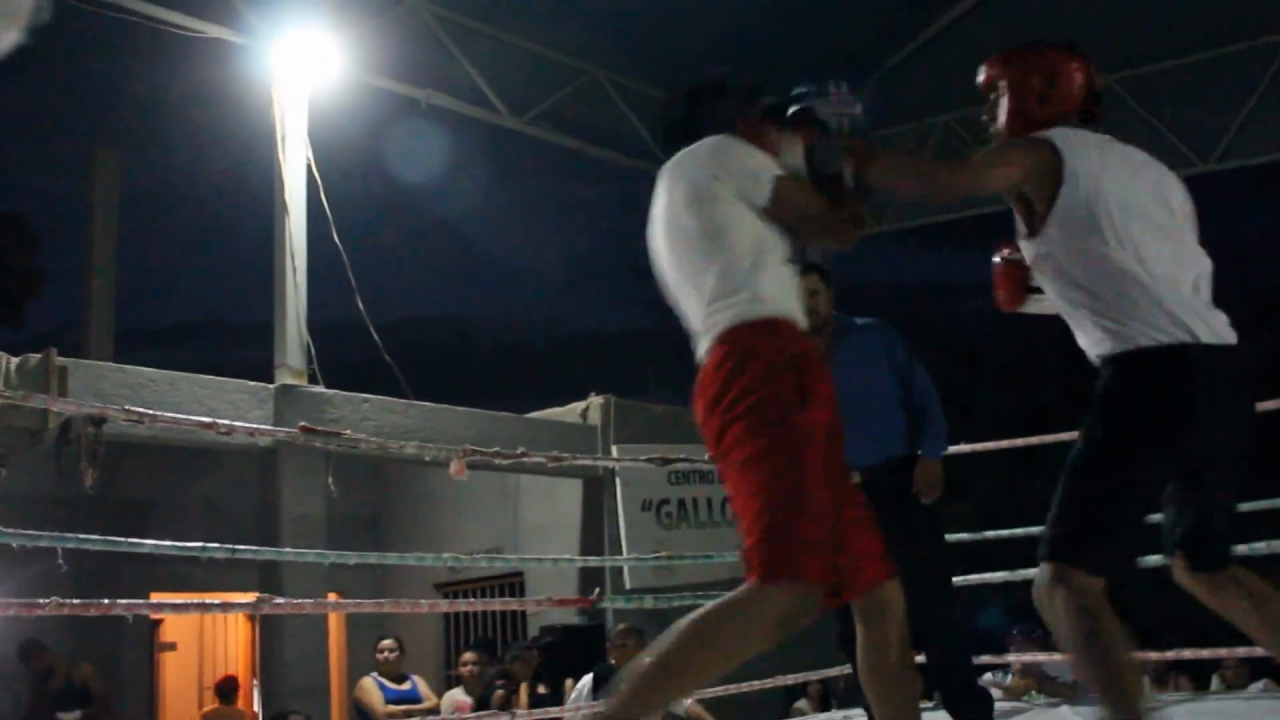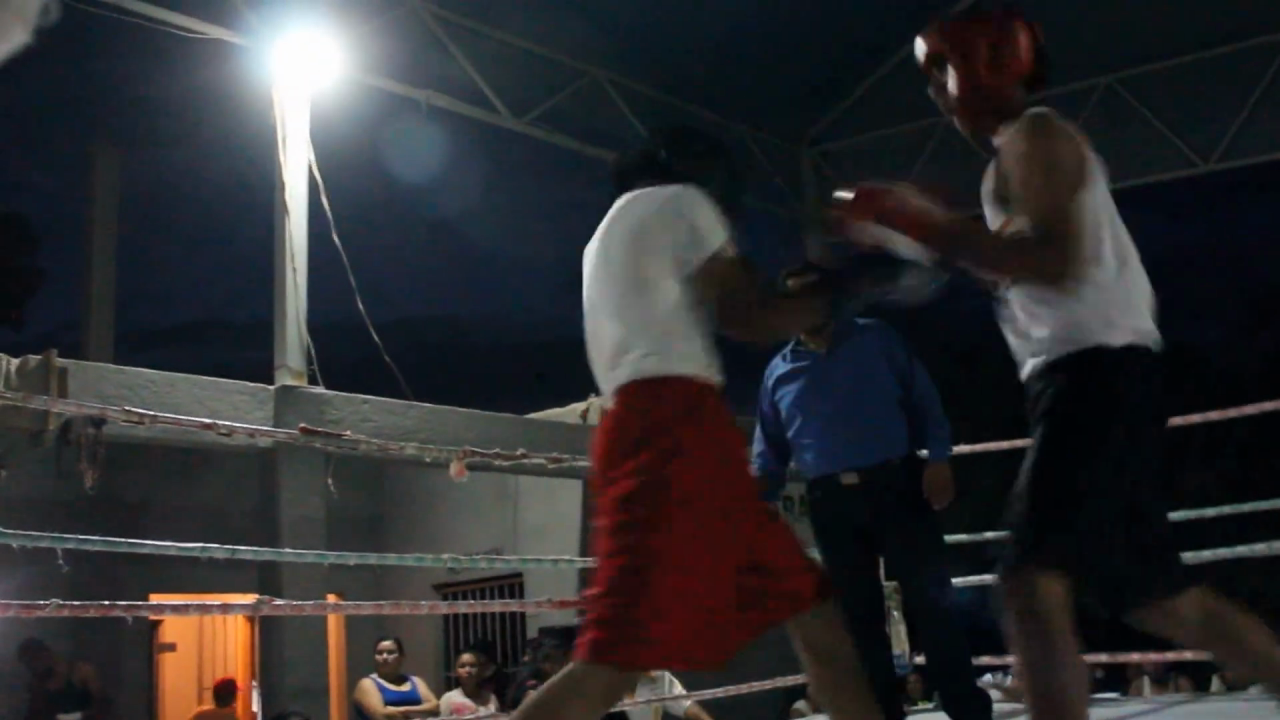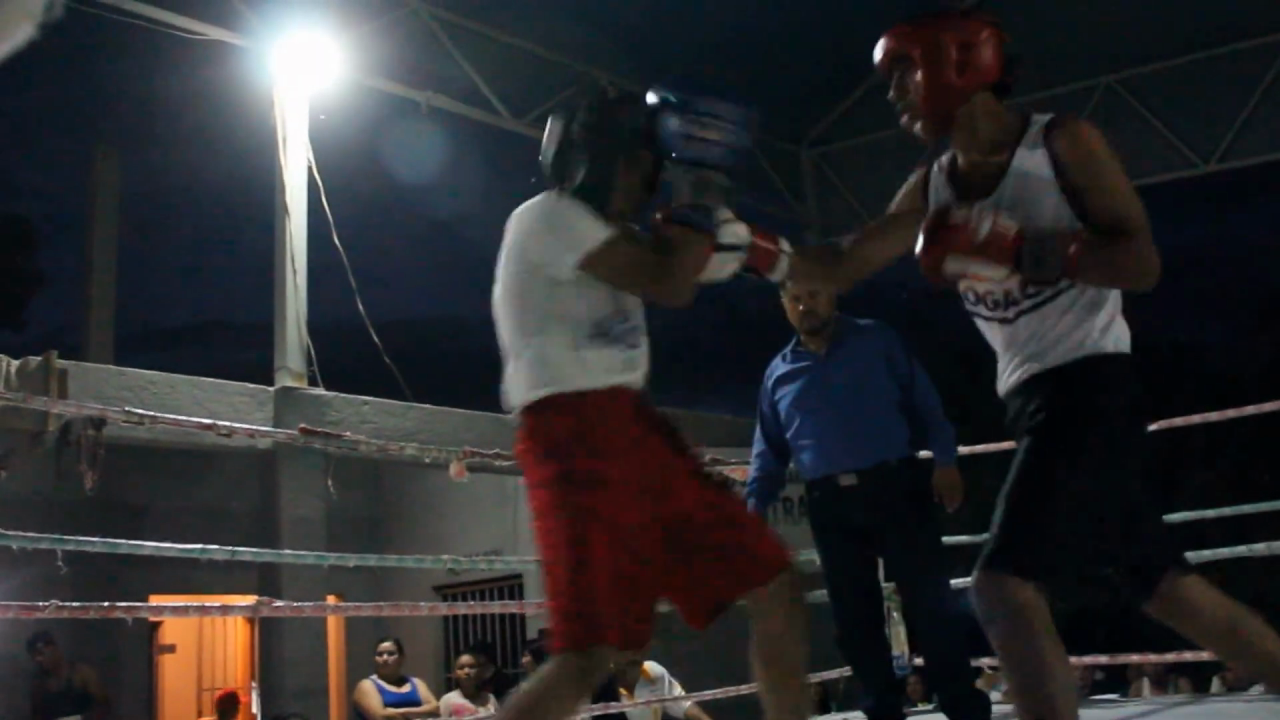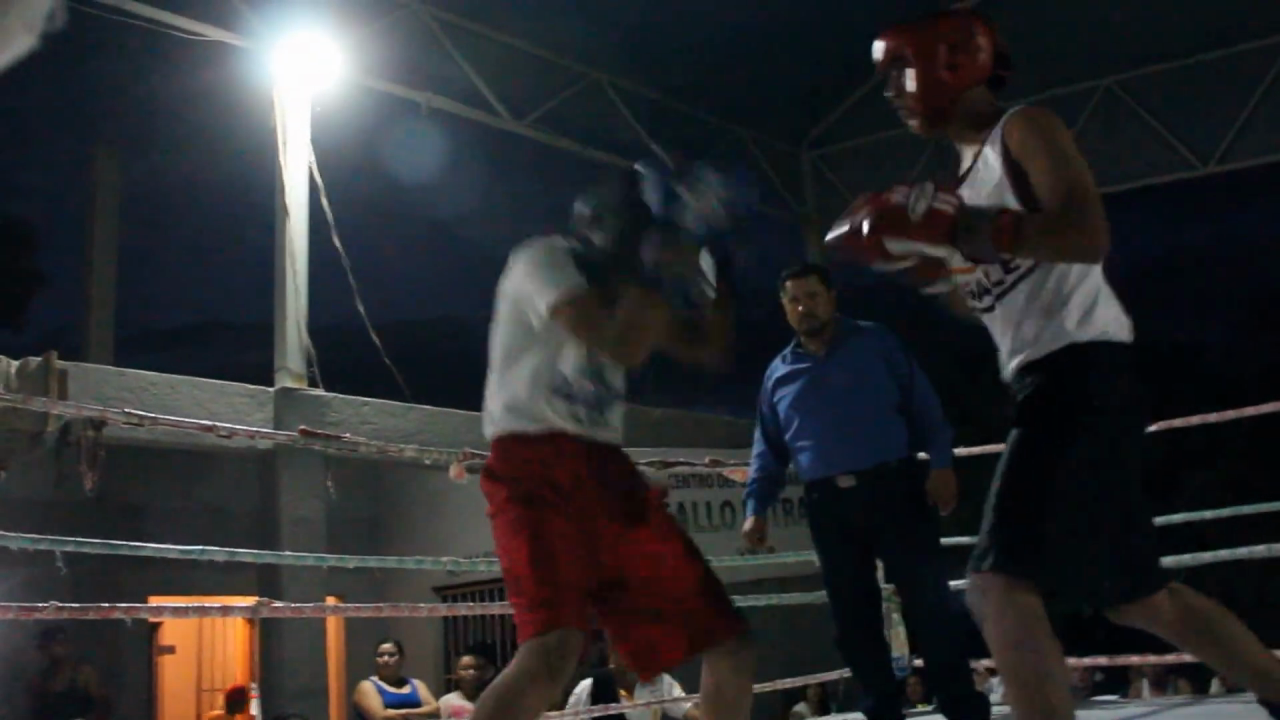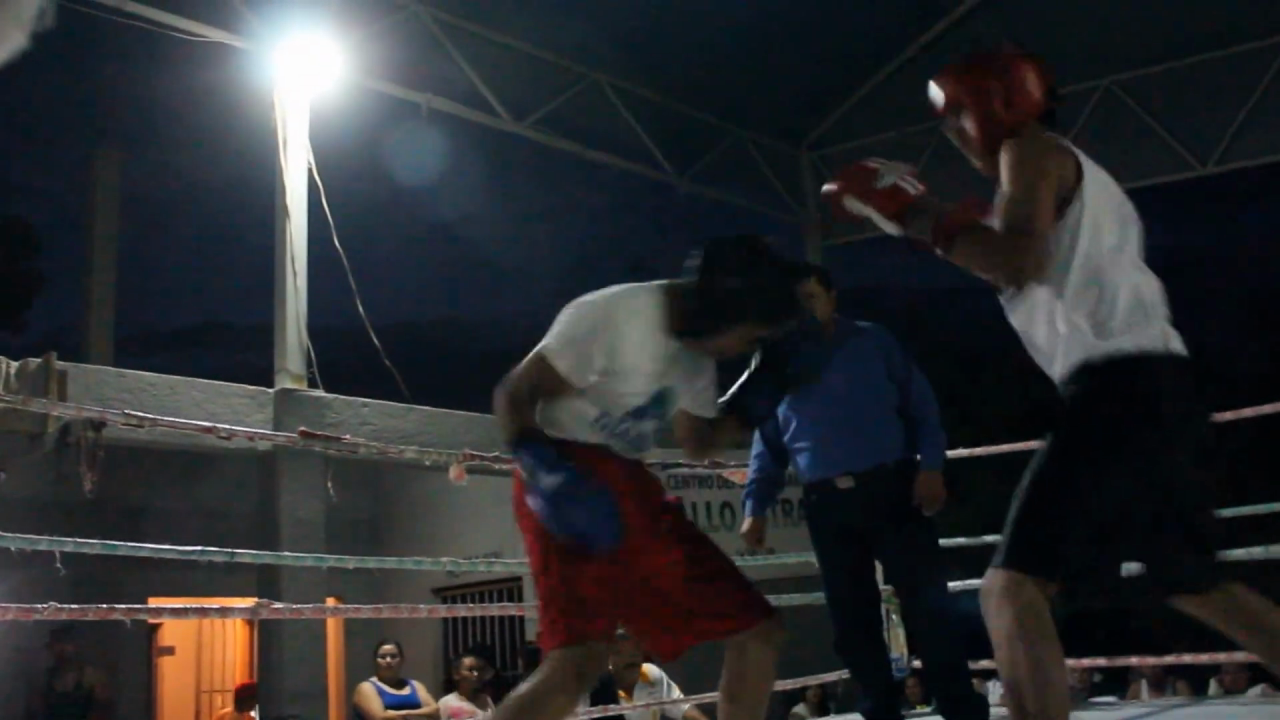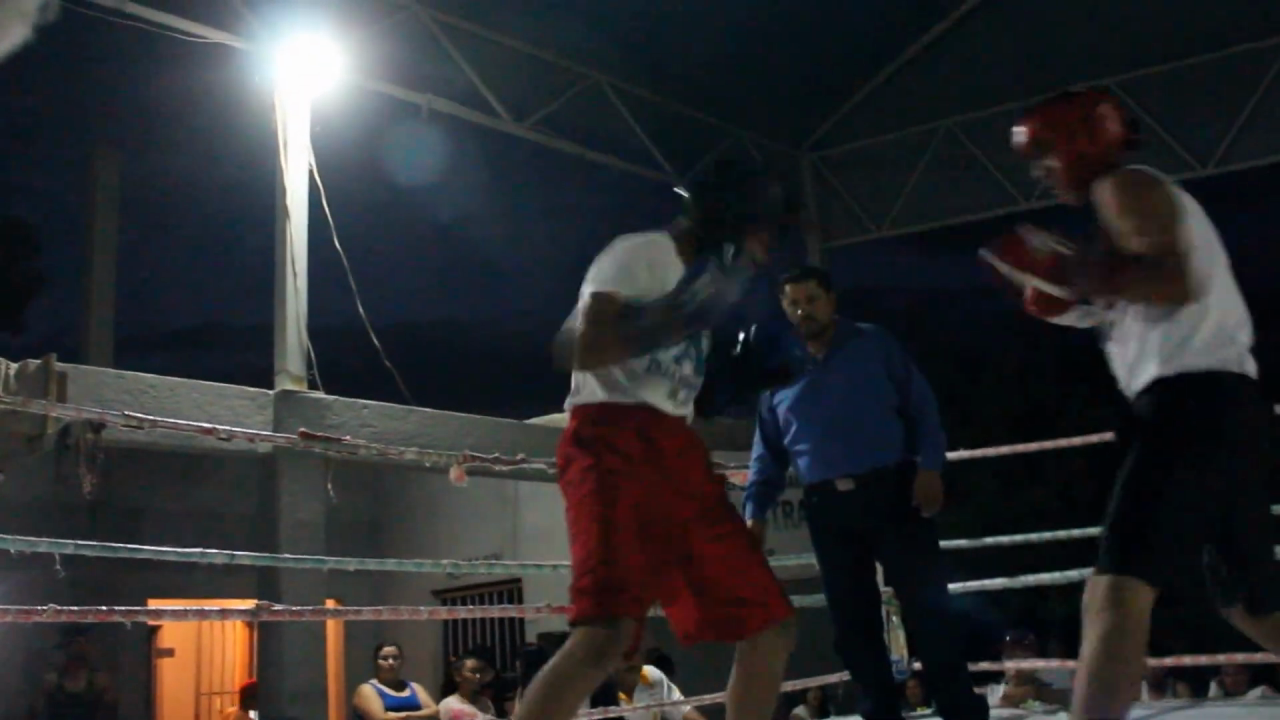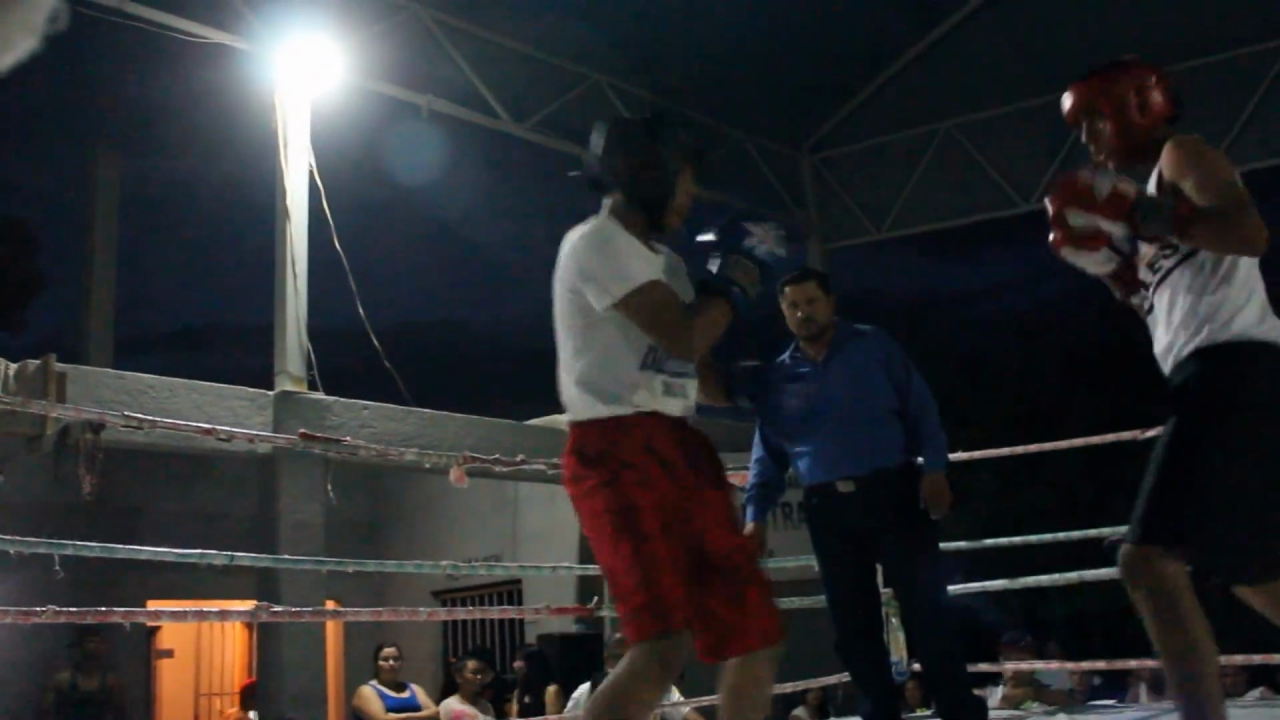
dt=0.2s
person 1, frame 1
left shoulder: (1036, 153)
right shoulder: (1154, 173)
left elbow: (933, 180)
left wrist: (850, 154)
right wrist: (1044, 282)
left hip: (1150, 382)
right hip: (1214, 377)
left knee: (1065, 585)
right knee: (1203, 568)
person 1, frame 2
left shoulder: (1040, 139)
right shoulder: (1021, 151)
left elbow: (1058, 263)
left wrist: (925, 231)
left hip: (1098, 381)
right hip: (1079, 391)
left knee: (1030, 586)
right knee: (1159, 604)
person 1, frame 3
left shoulder: (1064, 142)
right shoulder: (931, 185)
left elbow: (1140, 264)
right elbow: (844, 269)
left wrist: (1022, 254)
left hip: (1088, 388)
right hip: (1043, 399)
left knee: (1003, 590)
right knee: (1168, 590)
person 1, frame 4
left shoulder: (1026, 129)
right shoulder: (970, 168)
left elbow: (1083, 239)
right elbow: (978, 290)
left wrist: (946, 227)
right wrist: (907, 245)
left hip: (1077, 378)
right hip: (1077, 383)
left knee: (999, 586)
right knee: (1134, 596)
person 1, frame 5
left shoulder: (1031, 153)
right shoulder: (1091, 182)
left elbow: (1019, 266)
left wrist: (911, 212)
right wrist: (969, 233)
left hip: (1114, 392)
right hip: (1166, 389)
left knee: (1013, 591)
right knee: (1201, 588)
person 1, frame 6
left shoulder: (1125, 191)
right shoulder: (1159, 210)
left elbow: (1177, 286)
left wrist: (1055, 268)
right wrist: (1083, 306)
left hip: (1191, 403)
left knee: (1116, 590)
person 1, frame 7
left shoulder: (1183, 154)
right shoulder: (1166, 178)
right elbow: (1168, 299)
left wrist: (1139, 215)
right wrist: (1105, 258)
left knee: (1149, 562)
person 2, frame 1
left shoulder: (665, 213)
right shoulder: (719, 154)
right elbow: (837, 227)
left wrist: (796, 140)
left hip: (739, 376)
right hip: (770, 366)
left knee: (878, 590)
right knee: (788, 589)
person 2, frame 2
left shoulder: (609, 243)
right shoulder: (678, 205)
right elbow: (759, 321)
right wrist: (813, 304)
left hip: (685, 444)
right hip: (668, 430)
left knee: (814, 611)
right knee: (615, 661)
person 2, frame 3
left shoulder: (603, 226)
right shoulder: (544, 216)
left elbow: (686, 265)
right elbow: (670, 287)
left hip: (641, 436)
right hip: (572, 437)
left knee: (776, 584)
right knee: (585, 657)
person 2, frame 4
left shoulder: (643, 290)
right shoulder: (538, 262)
left elbow: (710, 348)
right elbow: (626, 343)
right wrist: (641, 257)
left hip: (610, 476)
right hip: (532, 473)
left knee: (729, 644)
right knee: (555, 649)
person 2, frame 5
left shoulder: (696, 348)
right shoulder: (613, 313)
left elbow: (699, 441)
right elbow: (512, 399)
left wrist: (750, 402)
right wrist: (543, 471)
left hip: (631, 490)
right hip: (565, 493)
left knee: (756, 627)
right knee: (576, 660)
person 2, frame 6
left shoulder: (696, 273)
right shoulder: (641, 257)
right elbow: (578, 350)
right wrist: (680, 315)
left hip: (674, 453)
right hip: (612, 447)
left knee: (768, 622)
right knee: (605, 633)
person 2, frame 7
left shoulder: (642, 253)
right shoulder: (597, 244)
right elbow: (684, 339)
right wrist: (737, 273)
left hip: (676, 456)
right hip: (621, 454)
left knee: (755, 635)
right knee: (664, 643)
person 3, frame 1
left shoulder: (874, 338)
left elbow: (922, 396)
left wrist: (930, 454)
left hip: (898, 482)
left knee: (929, 595)
right knee: (854, 610)
person 3, frame 2
left shoulder: (875, 339)
right shoulder: (778, 372)
left elbow: (922, 398)
right elbow: (768, 449)
left wrist: (937, 457)
left hip: (895, 485)
right hip: (830, 501)
left knee: (928, 597)
right knee: (856, 613)
person 3, frame 3
left shoulder: (875, 340)
right shoulder: (778, 373)
left elbow: (923, 401)
right elbow: (768, 449)
left wrist: (944, 458)
right wrist: (757, 505)
left hip: (896, 486)
right hip: (829, 504)
left knee: (928, 600)
right knee: (854, 615)
person 3, frame 4
left shoulder: (874, 342)
right shoulder: (778, 374)
left elbow: (923, 403)
right elbow: (768, 449)
left wrist: (940, 461)
right wrist: (756, 507)
left hip: (894, 486)
right hip: (828, 503)
left knee: (926, 598)
right knee: (853, 614)
person 3, frame 5
left shoulder: (873, 343)
left elbow: (920, 405)
right elbow: (767, 449)
left wrist: (931, 465)
right wrist: (755, 508)
left hip: (893, 488)
right hip: (826, 504)
left knee: (924, 600)
right knee: (852, 616)
person 3, frame 6
left shoulder: (873, 344)
left elbow: (920, 406)
right elbow: (767, 452)
left wrist: (929, 465)
right wrist: (754, 509)
left hip: (892, 490)
right hip: (827, 507)
left knee: (924, 602)
right knee: (852, 618)
person 3, frame 7
left shoulder: (873, 346)
right shoulder: (778, 378)
left elbow: (920, 408)
right elbow: (767, 455)
left wrist: (934, 467)
right wrist: (756, 513)
left hip: (893, 491)
right hip: (827, 508)
left knee: (924, 604)
right knee: (853, 620)
